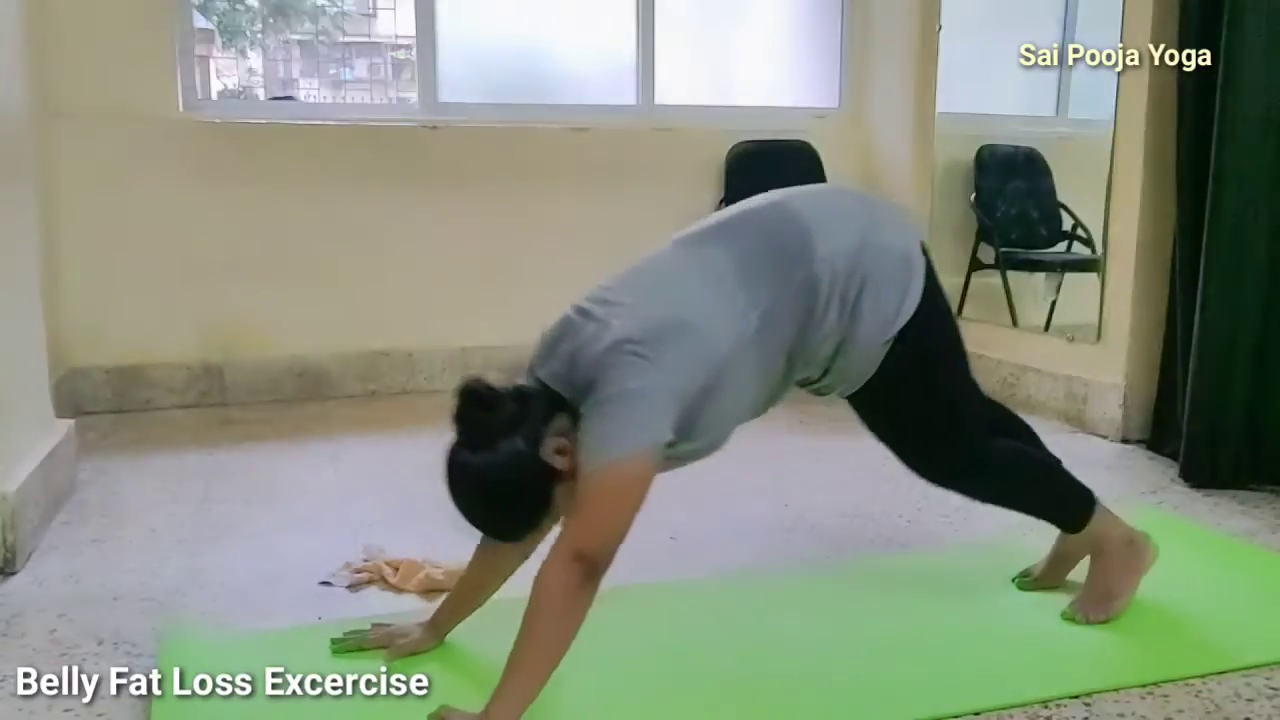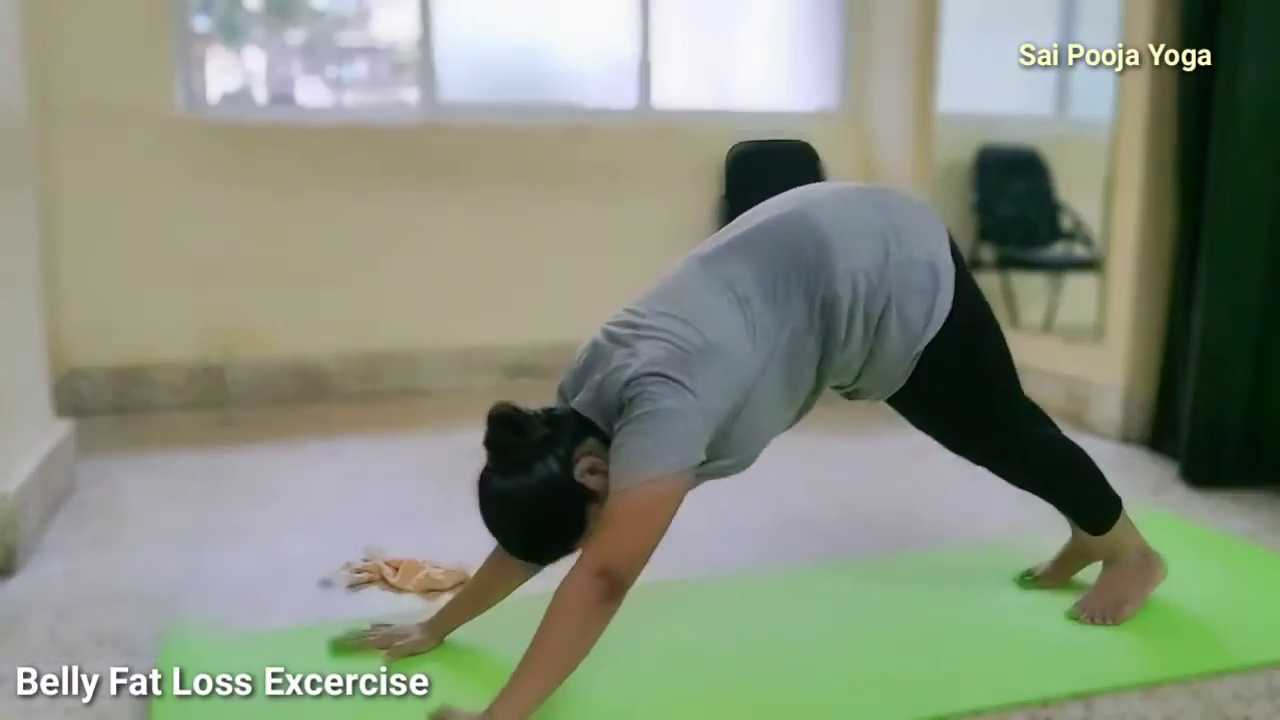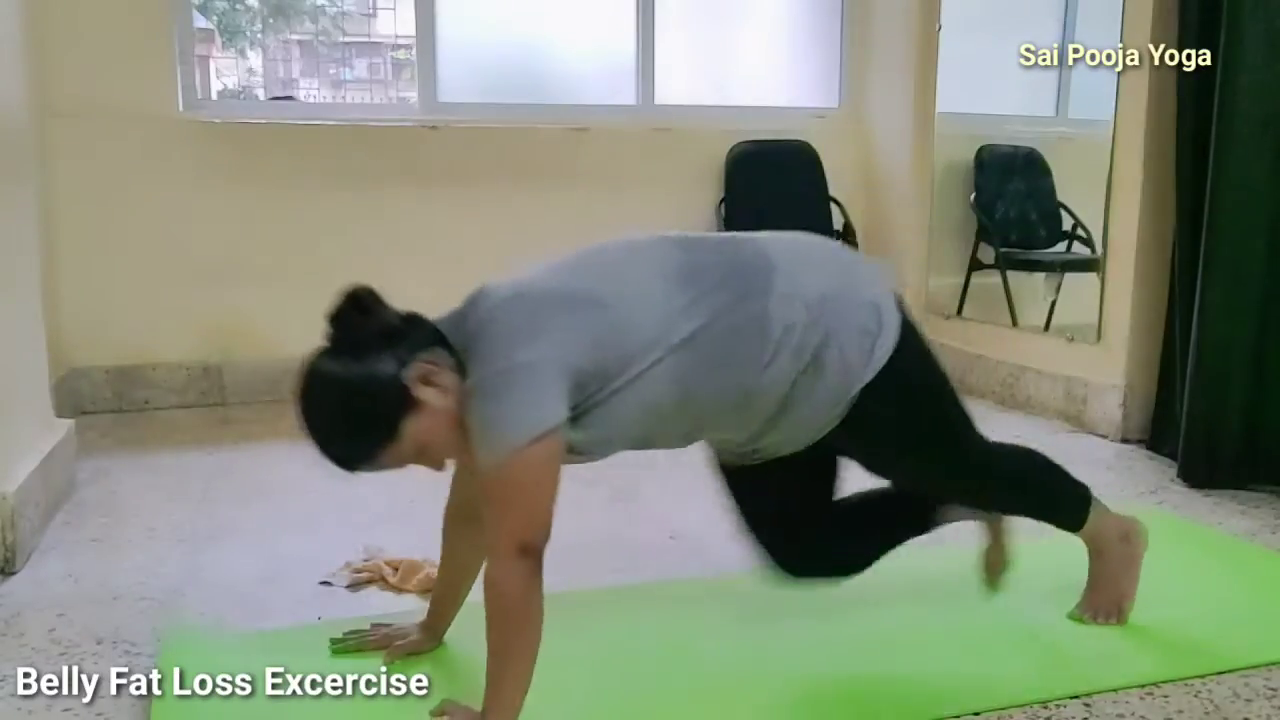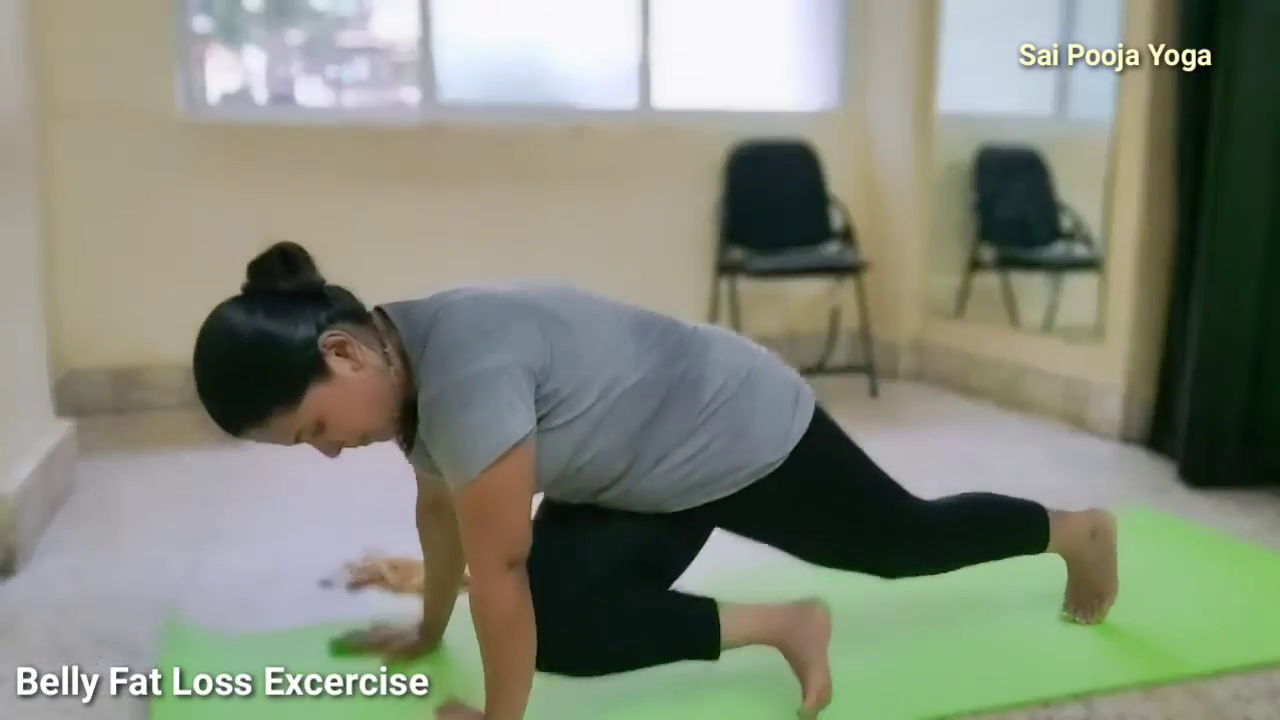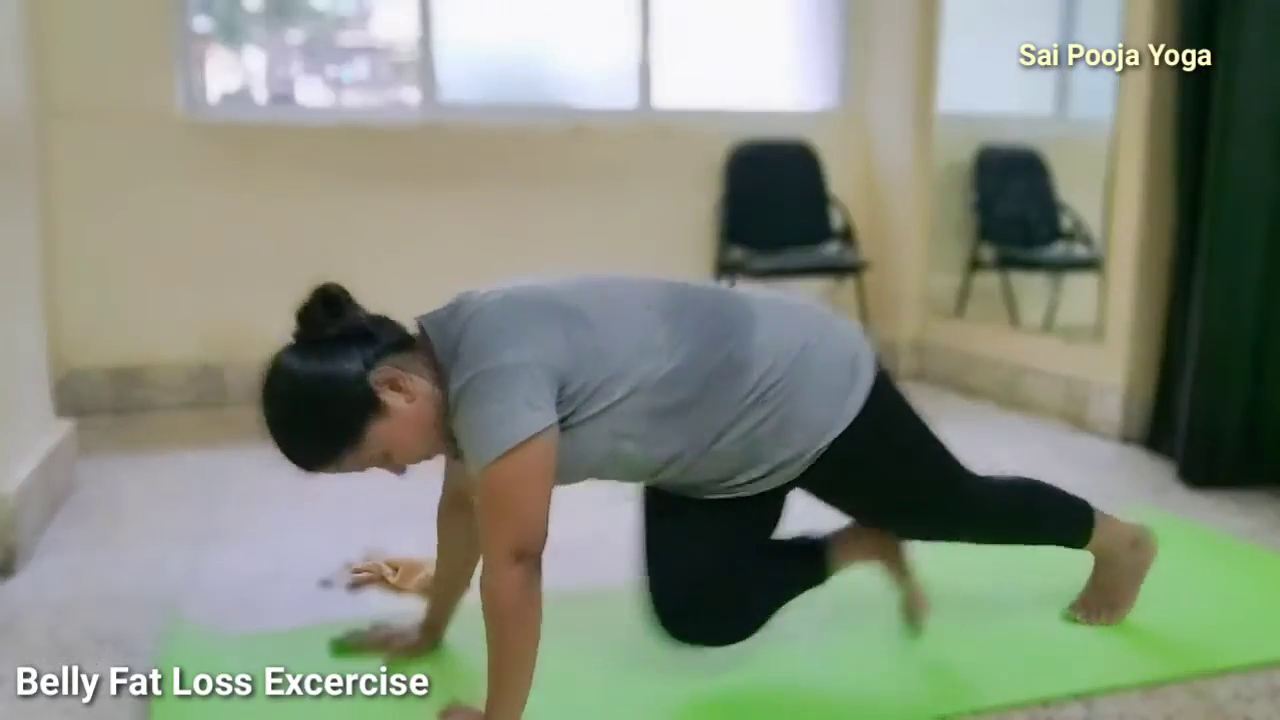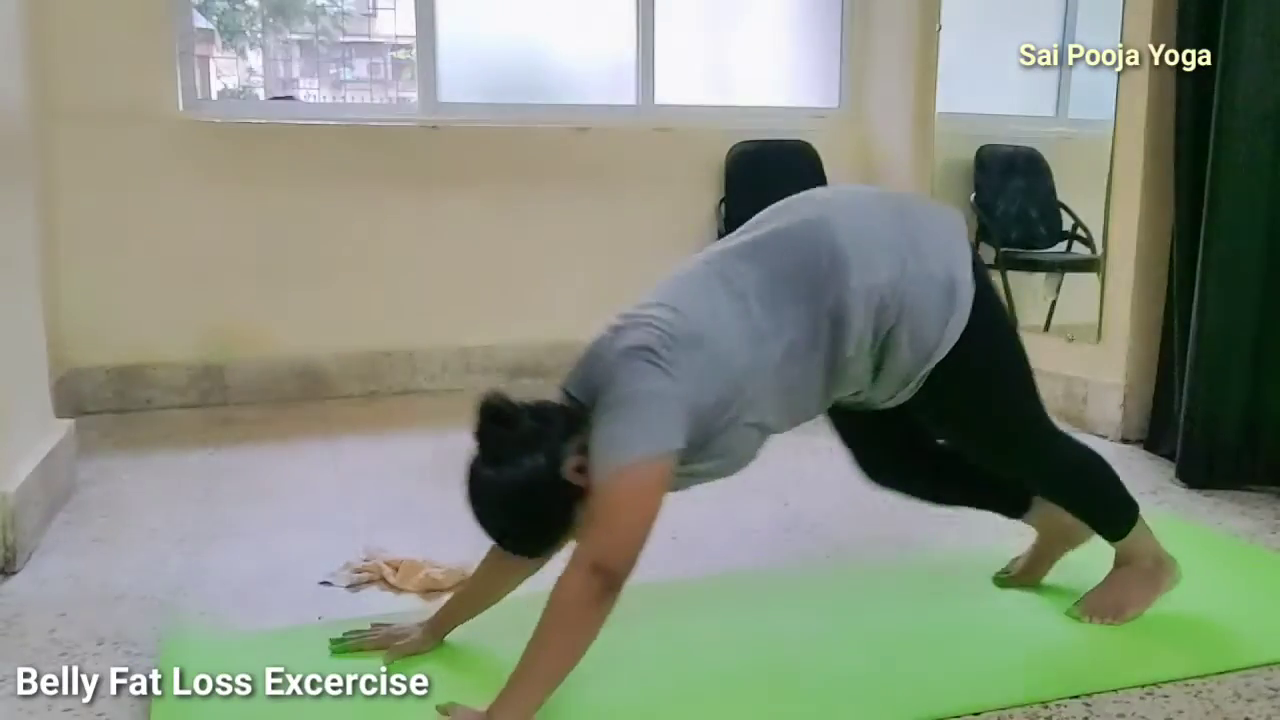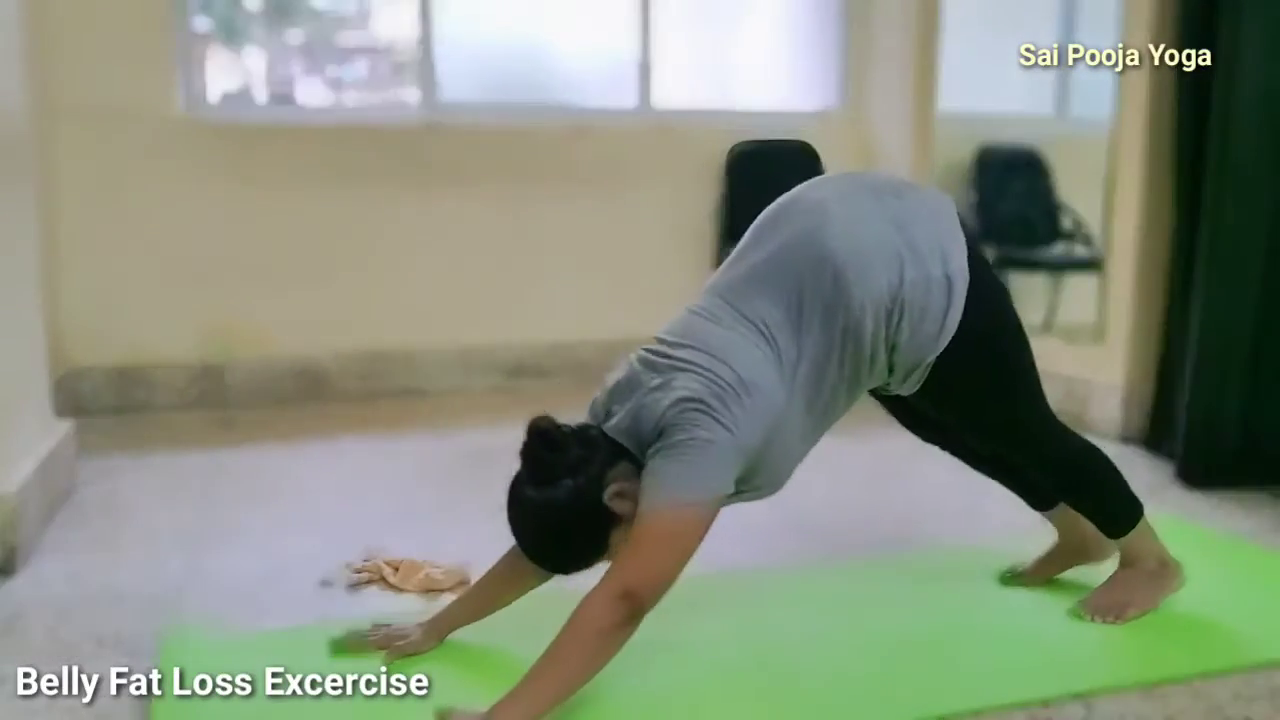
dt=0.4s
person 1, frame 1
left shoulder: (625, 395)
right shoulder: (549, 393)
left elbow: (578, 563)
right elbow: (520, 522)
right wrist: (434, 627)
left hip: (862, 275)
right hip: (807, 257)
left knee: (952, 448)
right knee: (957, 420)
left ankle: (1116, 540)
right ankle: (1075, 532)
person 1, frame 2
left shoulder: (660, 410)
right shoulder: (580, 414)
left elbow: (602, 581)
right elbow: (536, 528)
right wrist: (434, 627)
left hip: (893, 272)
right hip: (824, 249)
left knee: (999, 428)
right knee: (981, 426)
left ankle: (1131, 554)
right ankle: (1088, 534)
person 1, frame 3
left shoulder: (508, 367)
right shoulder: (460, 354)
left elbow: (516, 553)
right elbow: (472, 508)
right wrist: (429, 627)
left hip: (827, 330)
right hip: (762, 378)
left knee: (956, 462)
right knee: (806, 552)
left ankle: (1111, 536)
right ankle: (957, 510)
person 1, frame 4
left shoulder: (464, 368)
right shoulder: (399, 360)
left elbow: (499, 568)
right elbow: (440, 508)
right wrist: (426, 632)
left hip: (745, 430)
right hip: (645, 469)
left knee: (901, 537)
right knee: (559, 627)
left ankle: (1079, 532)
right ankle: (776, 628)
person 1, frame 5
left shoulder: (490, 372)
right shoulder: (442, 363)
left elbow: (514, 557)
right elbow: (464, 506)
right wrist: (429, 629)
left hip: (801, 394)
left knee: (954, 500)
right knee: (695, 614)
left ankle: (1118, 540)
right ankle: (865, 540)
person 1, frame 6
left shoulder: (636, 406)
right shoulder: (581, 415)
left elbow: (596, 576)
right elbow: (538, 528)
right wrist: (434, 627)
left hip: (911, 278)
right hip: (847, 264)
left knee: (1018, 443)
right knee: (896, 461)
left ankle: (1144, 555)
right ankle: (1055, 520)
person 1, frame 7
left shoulder: (696, 439)
right shoulder: (614, 426)
left elbow: (622, 604)
right elbow: (546, 533)
right wrist: (435, 626)
left hip: (913, 267)
right hip: (845, 236)
left knee: (1022, 431)
right knee: (943, 422)
left ankle: (1149, 557)
right ankle: (1080, 531)
